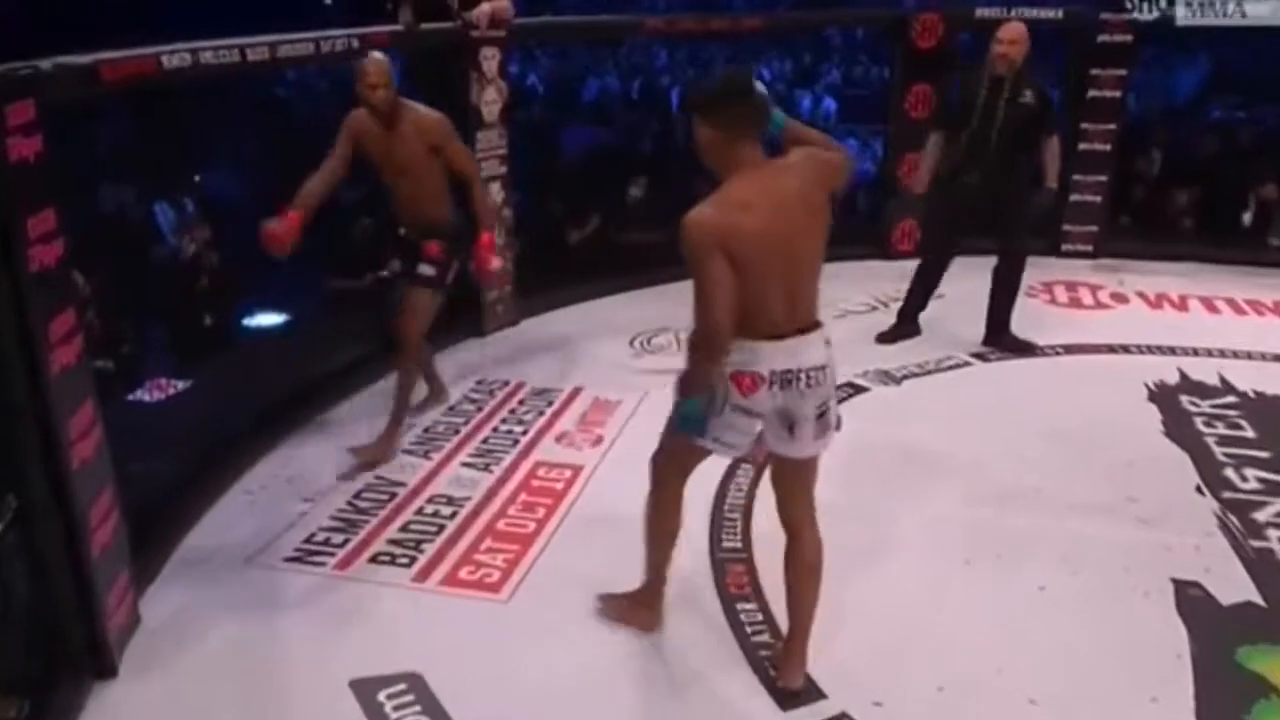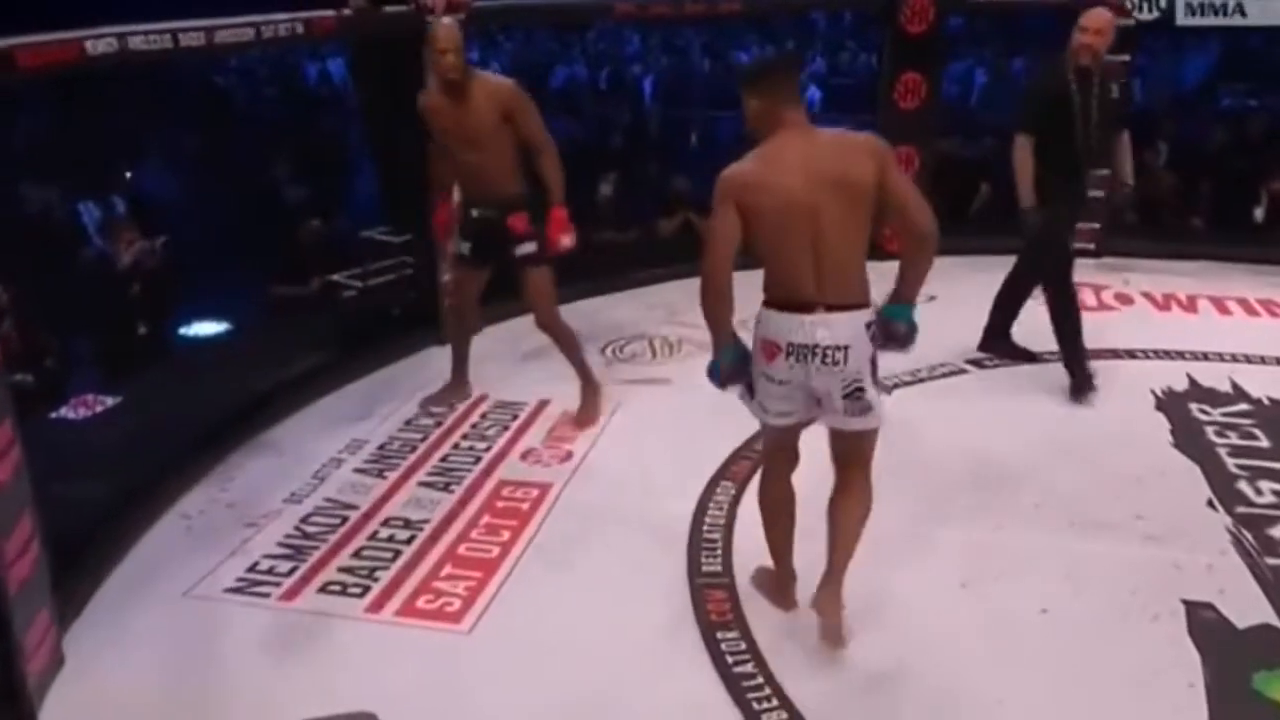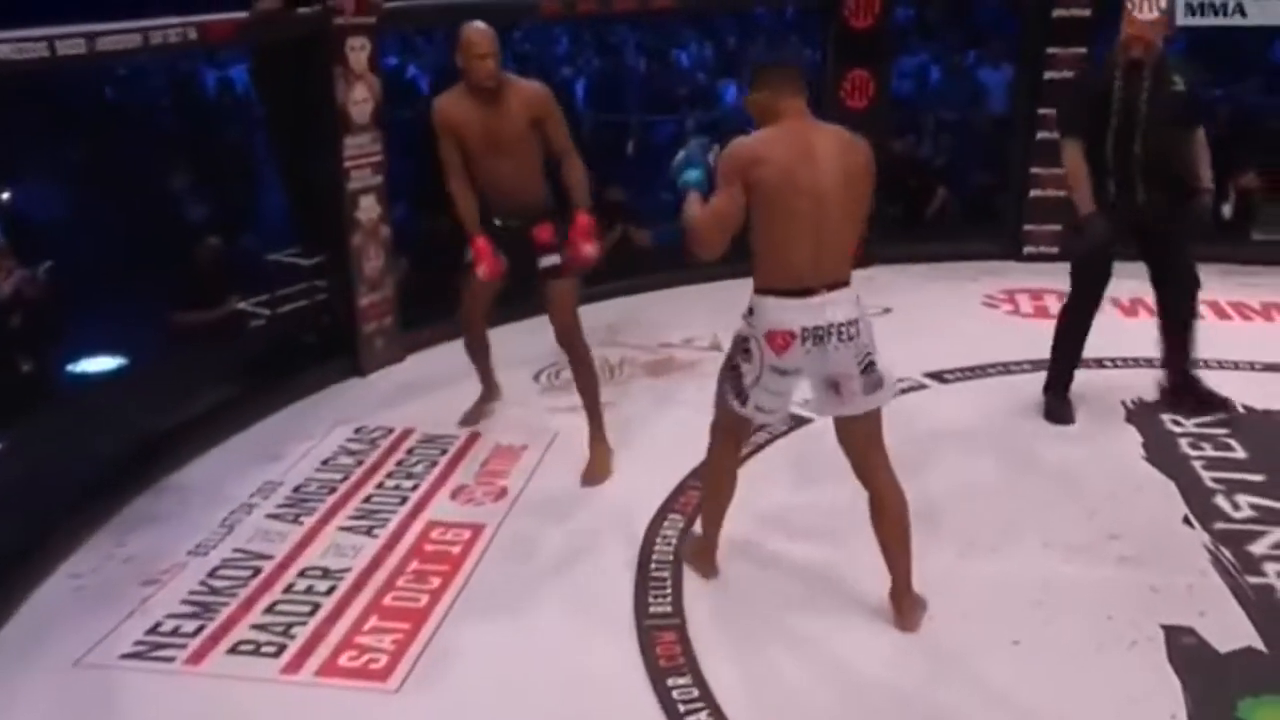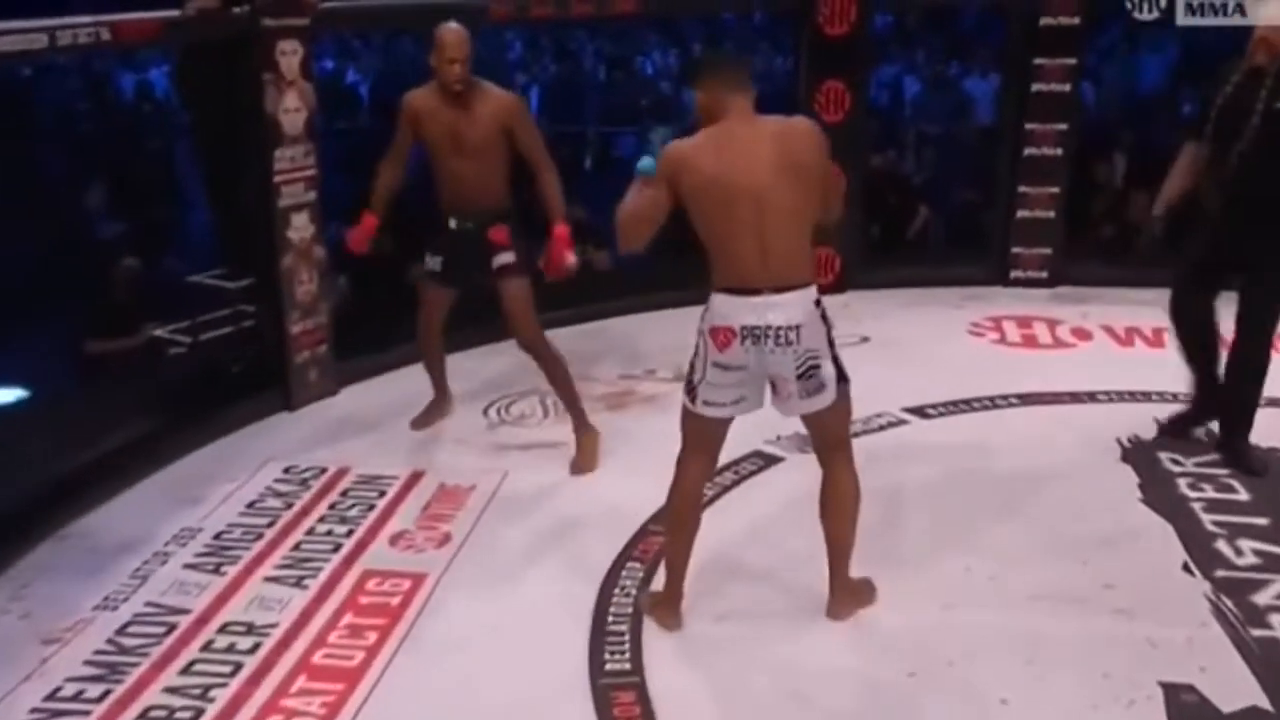
dt=0.5s
person 1, frame 1
left shoulder: (707, 221)
right shoulder: (807, 171)
left elbow: (716, 331)
right elbow: (842, 159)
left wrist: (693, 398)
right wrist: (776, 121)
left hip: (747, 367)
right hip: (810, 358)
left knee: (670, 470)
right knee: (798, 510)
left ankle: (649, 597)
right ankle: (794, 657)
person 1, frame 2
left shoulder: (739, 179)
right shoulder: (868, 151)
left elbow: (715, 279)
right elbow: (924, 232)
left wrist: (724, 347)
right wrist: (902, 304)
left hip: (782, 333)
right hip: (851, 331)
left knee: (778, 463)
right knee: (854, 470)
left ankle: (783, 580)
right ankle: (831, 586)
person 1, frame 3
left shoulder: (745, 153)
right shoulder: (857, 150)
left elbow: (707, 244)
left wrist: (691, 184)
left hip: (776, 318)
right hip: (842, 315)
left knee: (727, 438)
right knee: (873, 463)
left ankle: (705, 549)
right ankle: (904, 597)
person 1, frame 4
left shoulder: (682, 157)
right shoulder: (804, 135)
left elbow: (628, 238)
right elbow: (829, 213)
left wrist: (647, 174)
left hip: (730, 318)
right hip: (798, 313)
left knee: (696, 458)
right knee: (836, 453)
left ankle: (670, 597)
right ankle: (841, 587)
person 2, frame 1
left shoulder: (430, 123)
right shoulder: (358, 124)
left elbow: (473, 177)
right elbow: (326, 174)
left wrist: (486, 236)
right wrist: (292, 218)
left hip: (440, 235)
right hip: (408, 232)
left knee: (410, 335)
right knee: (407, 331)
left ankle: (390, 436)
right ankle: (436, 389)
person 2, frame 2
left shoulder: (503, 91)
right shoulder: (429, 104)
left elbow: (545, 149)
left wrist: (559, 212)
right wrist: (443, 209)
left hip: (516, 212)
right hip: (473, 212)
left knee: (546, 316)
right knee: (459, 305)
left ankle: (589, 385)
right ankle: (458, 380)
person 2, frame 3
left shoulder: (535, 97)
right shoulder: (446, 111)
left elbow: (569, 158)
right elbow: (457, 181)
left wrist: (583, 220)
right wrist: (479, 242)
left hip: (542, 222)
right hip: (492, 222)
left knee: (568, 334)
right knee: (471, 320)
left ankle: (598, 439)
right ankle: (489, 389)
person 2, frame 4
left shoulder: (504, 105)
right shoulder: (416, 105)
left elbow: (543, 166)
right elbow: (394, 162)
left wrist: (561, 231)
right wrist: (371, 219)
left hip: (497, 228)
right hip: (451, 227)
left knee: (528, 334)
right knee: (427, 327)
left ankle: (583, 427)
right ankle: (441, 397)
person 3, frame 1
left shoulder: (1035, 92)
right shoulder: (969, 87)
left elbow: (1049, 141)
right elbow: (940, 136)
left wrist: (1049, 187)
right wrist: (920, 187)
left hip: (1012, 190)
right hip: (963, 184)
left knee: (1013, 258)
right knee: (935, 252)
left ankle: (998, 331)
right ankle: (907, 321)
person 3, frame 2
left shoulder: (1111, 85)
right shoulder: (1048, 81)
left elbow: (1119, 133)
right elbow: (1023, 144)
left wrist: (1126, 182)
right wrist: (1028, 203)
left hip: (1075, 190)
right hip: (1047, 193)
left knee: (1033, 266)
right knee: (1059, 273)
left ankle: (995, 335)
right ankle: (1077, 366)
person 3, frame 3
left shoulder: (1174, 75)
right shoulder: (1097, 78)
left elbow: (1193, 133)
right elbow: (1072, 145)
left wrist: (1205, 189)
right wrist: (1087, 211)
left hip: (1163, 202)
right hip: (1107, 203)
left knee: (1181, 290)
right knee: (1084, 298)
left ankle: (1182, 384)
right ankle: (1057, 389)
person 3, frame 4
right shoulder: (1235, 84)
right elbow: (1198, 148)
right wrist: (1162, 207)
right hip: (1217, 218)
right knee: (1186, 305)
left ankle: (1235, 434)
right ankle: (1209, 398)
